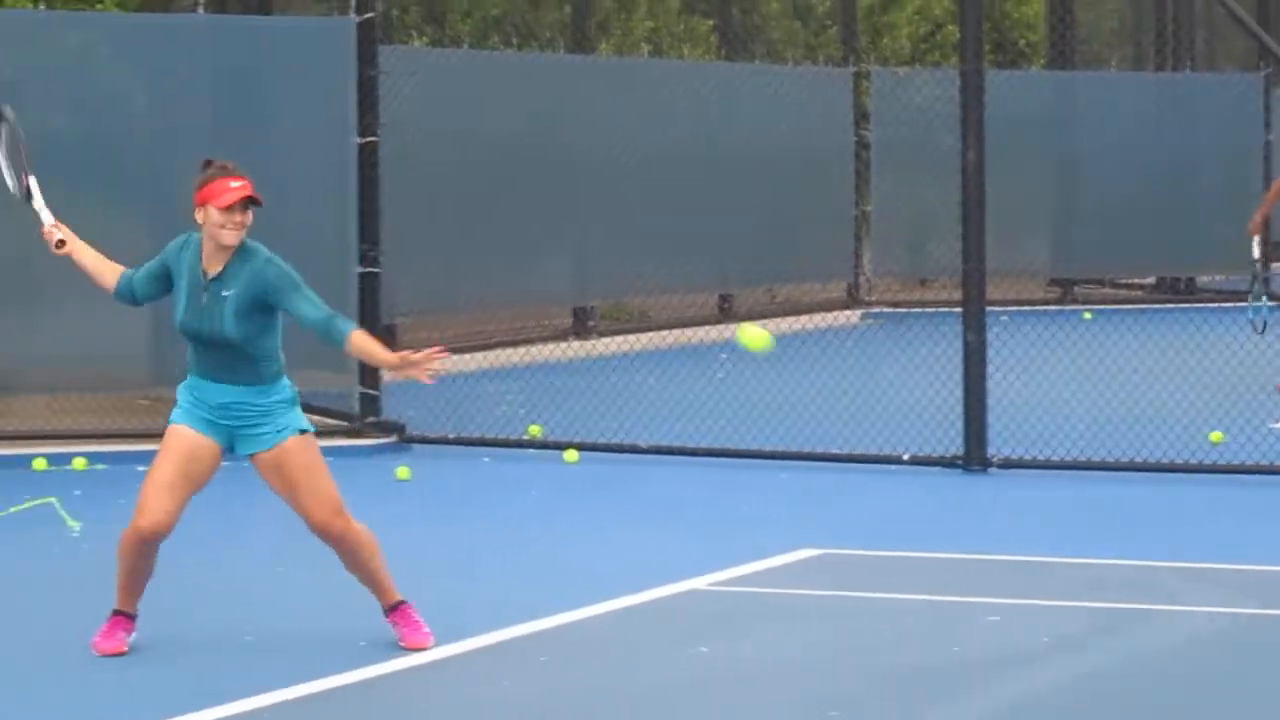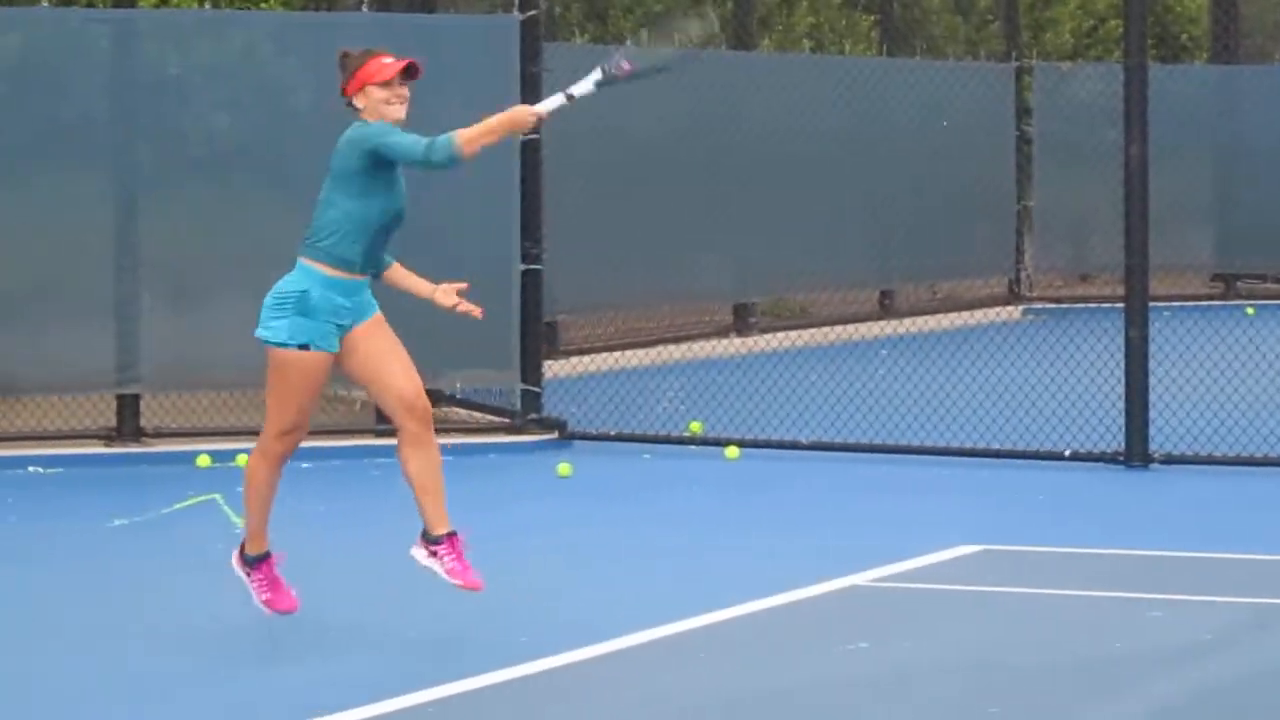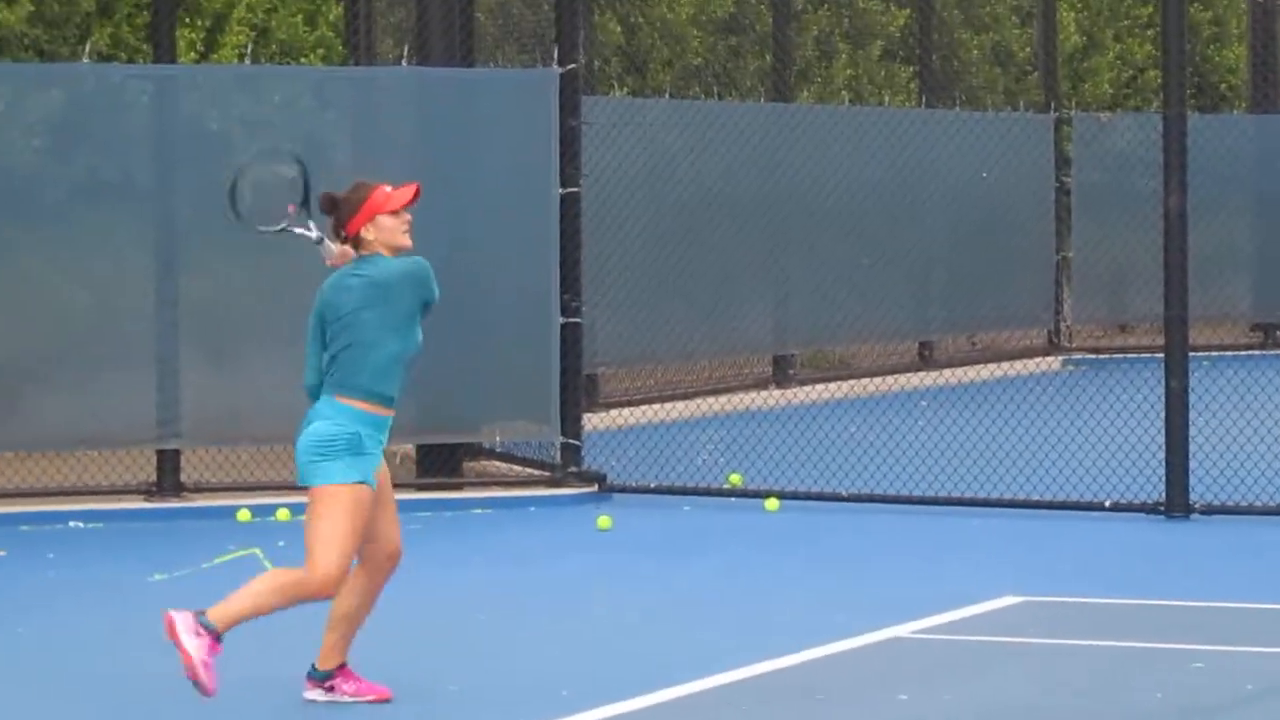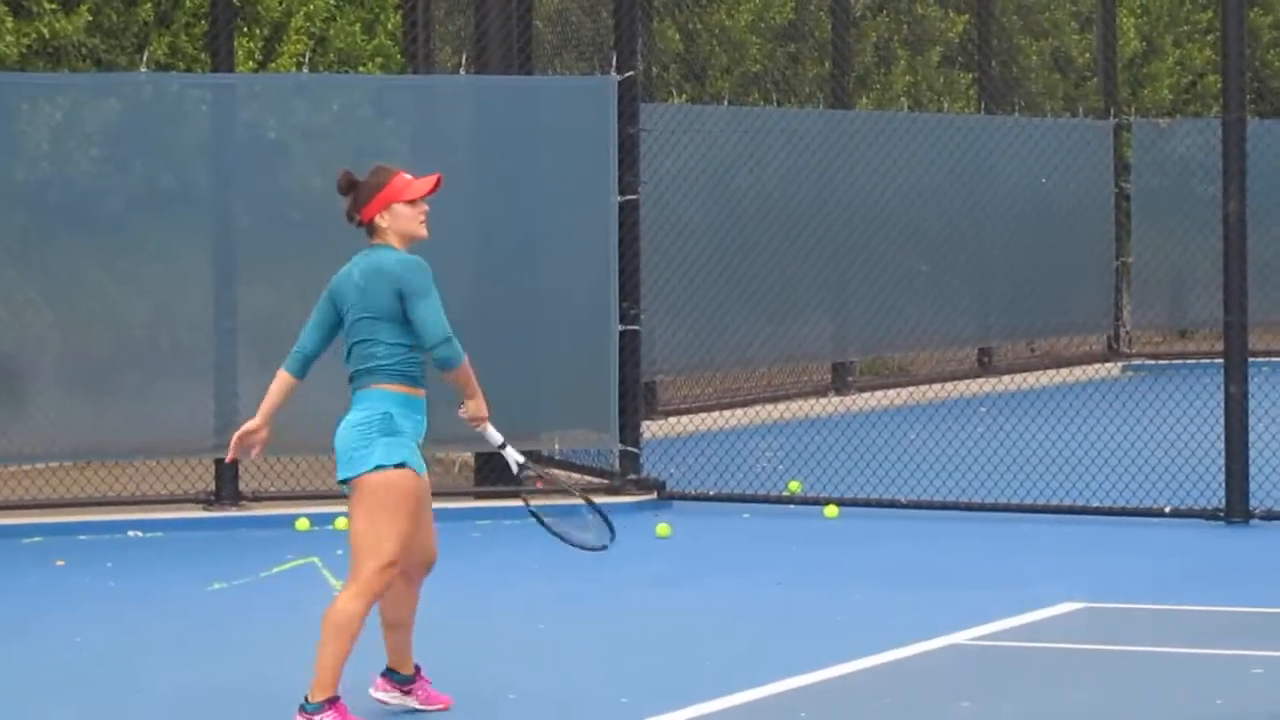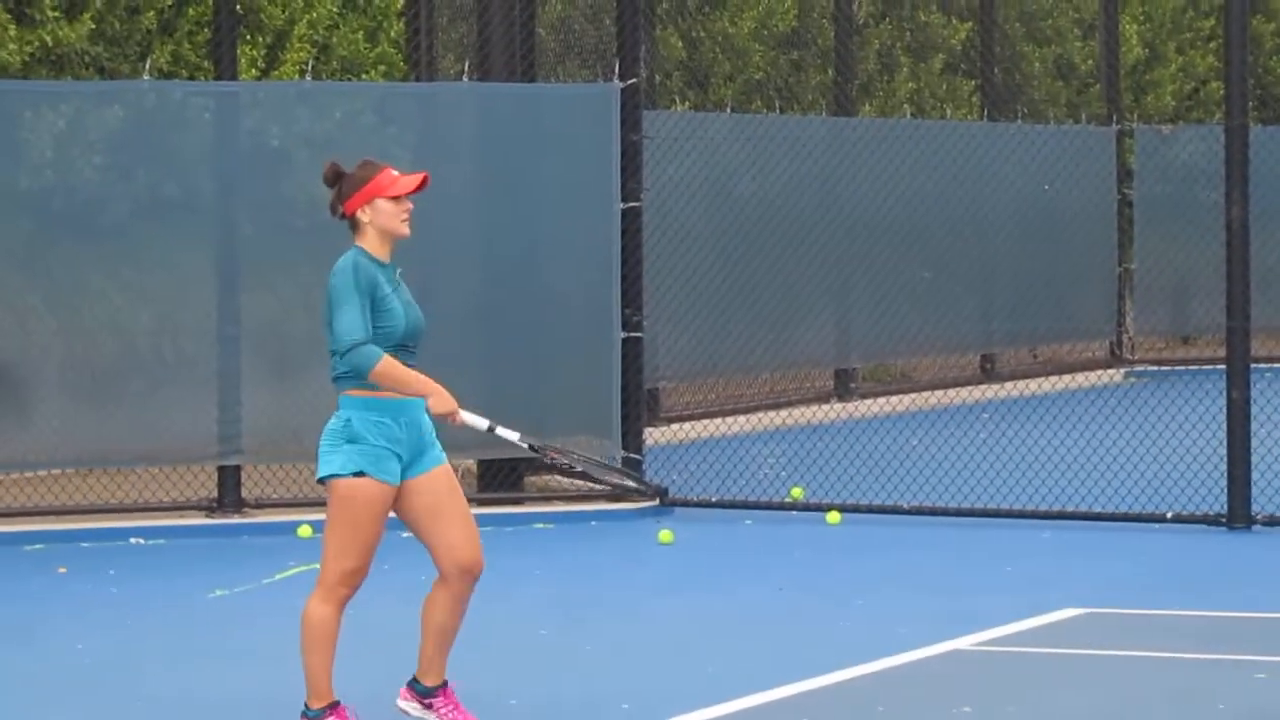
dt=0.3s
person 1, frame 1
left shoulder: (267, 271)
right shoulder: (182, 253)
left elbow: (327, 322)
right elbow: (132, 288)
left wrist: (391, 360)
right wrist: (70, 244)
left hip: (267, 406)
right hip: (202, 402)
left knee: (332, 524)
right knee: (148, 525)
left ankle: (396, 606)
right ankle: (123, 615)
person 1, frame 2
left shoulder: (387, 152)
right shoulder: (368, 139)
right elbow: (436, 152)
left wrist: (430, 291)
right wrist: (506, 122)
left hip: (353, 303)
right hip: (307, 300)
left knee: (414, 410)
right knee: (281, 439)
left ankle: (438, 540)
right ankle: (254, 555)
person 1, frame 3
left shoulder: (333, 289)
right shoulder: (414, 273)
left elbow: (317, 378)
left hip: (355, 435)
right hip: (348, 439)
left knee: (383, 555)
right knee: (323, 576)
left ankle: (329, 672)
right ankle: (204, 626)
person 1, frame 4
left shoulder: (346, 278)
right shoulder: (409, 269)
left elbow: (300, 356)
right elbow: (444, 349)
left wrist: (262, 419)
right wrist: (475, 397)
left hip: (382, 427)
right hip: (384, 425)
left knee: (420, 560)
right knee: (373, 575)
person 1, frame 5
left shoulder: (387, 271)
right shoulder: (351, 270)
right elbow: (355, 354)
right wrist: (430, 391)
left hip: (415, 435)
right hip: (365, 433)
left knee: (464, 565)
right knee: (340, 582)
